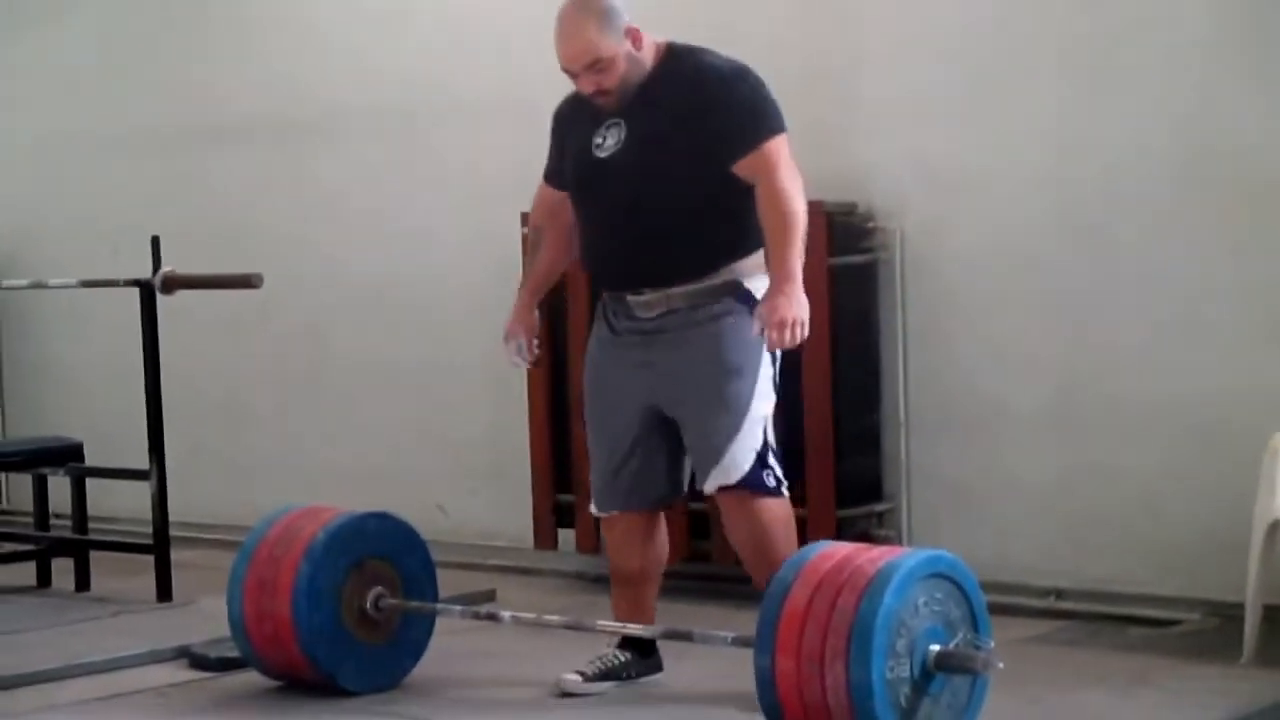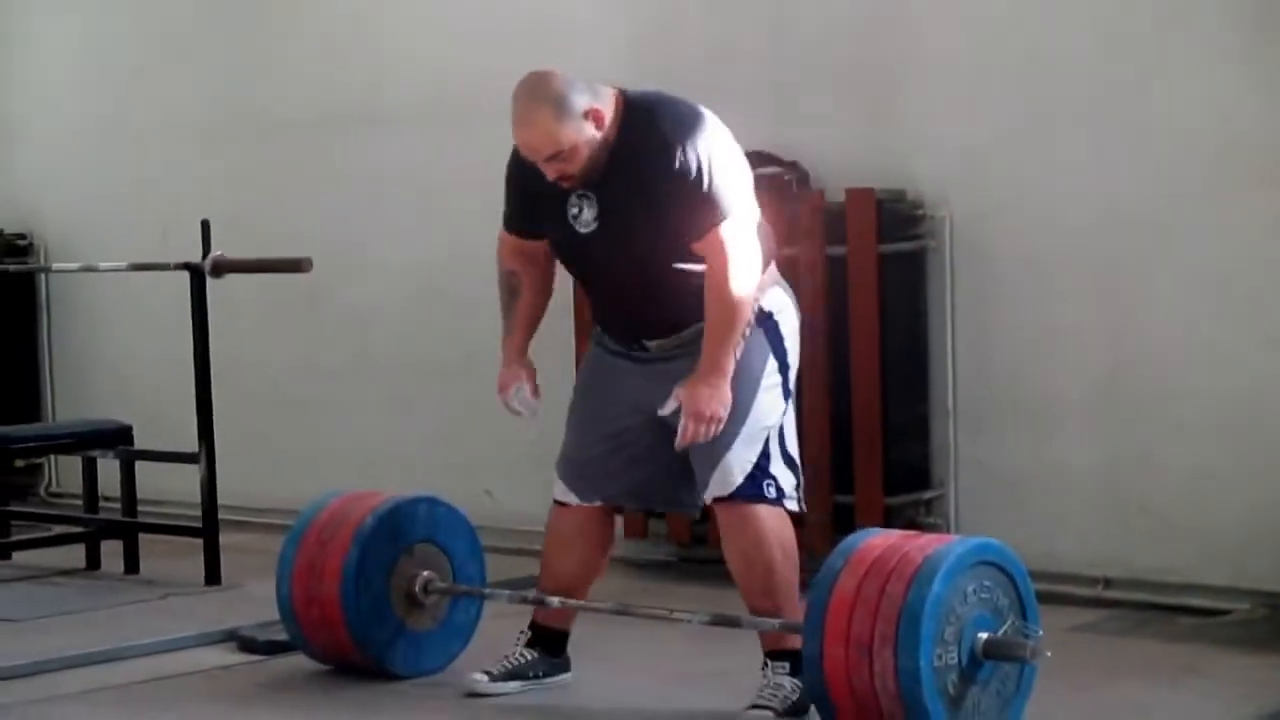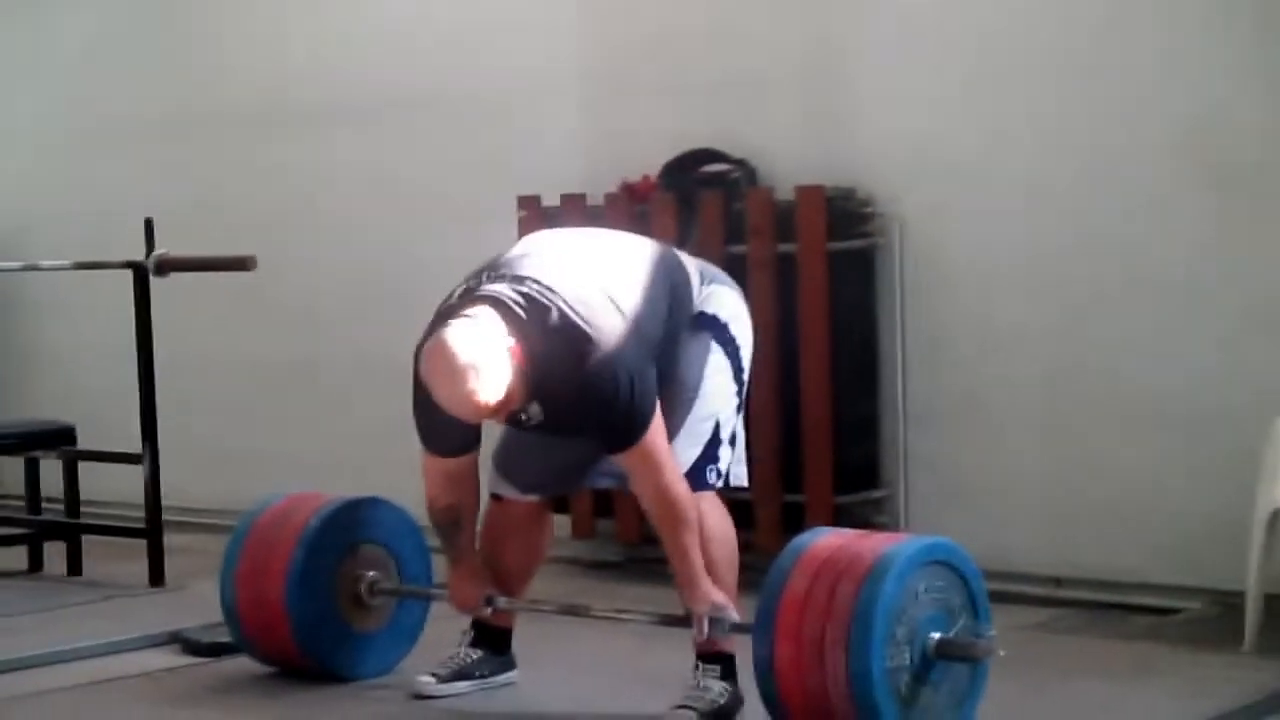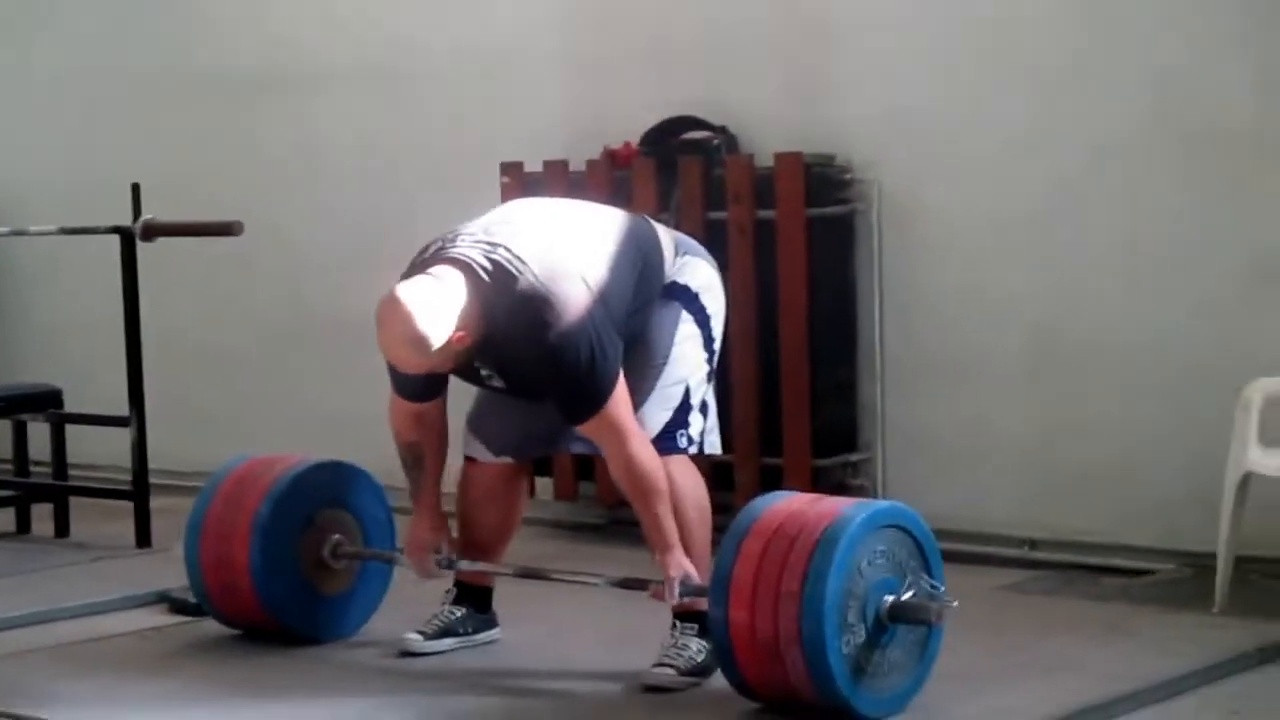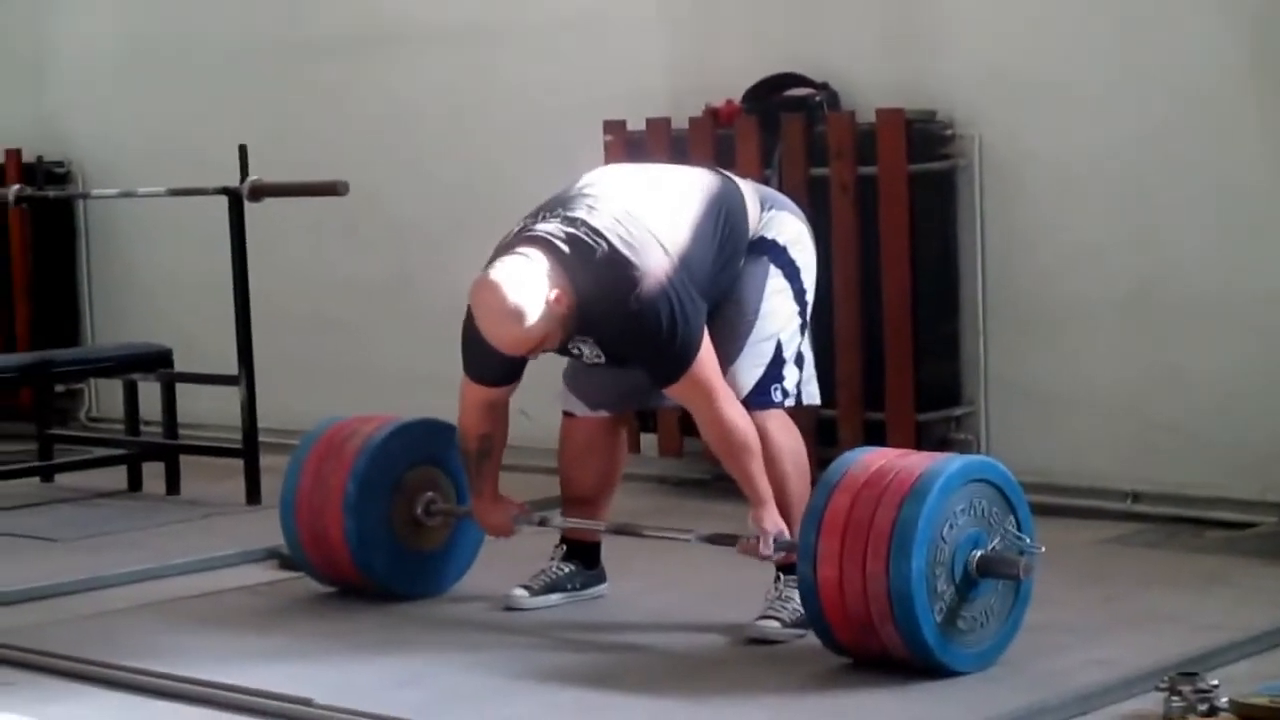
dt=0.7s
person 1, frame 1
left shoulder: (715, 87)
right shoulder: (577, 116)
left elbow: (777, 181)
right elbow: (555, 215)
left wrist: (787, 282)
right wrist: (527, 302)
left hip: (717, 310)
right hip: (622, 324)
left knee: (740, 477)
right knee: (621, 495)
right ankle: (634, 647)
person 1, frame 2
left shoulder: (679, 141)
right shoulder: (534, 165)
left elbow: (733, 261)
right elbow: (521, 256)
left wrist: (712, 374)
right wrist: (514, 350)
left hip: (730, 330)
right hip: (623, 346)
left knee: (742, 492)
right knee: (579, 492)
left ankle: (787, 666)
right ankle: (544, 647)
person 1, frame 3
left shoulder: (599, 356)
right shoulder: (442, 365)
left elbow: (654, 480)
right elbow: (447, 477)
left wrist: (695, 583)
right wrist: (464, 568)
left knee: (689, 480)
right knee: (515, 485)
left ankle: (716, 672)
right ankle: (489, 646)
person 1, frame 4
left shoulder: (557, 326)
right shoulder: (417, 308)
left elbow: (621, 445)
right elbow: (416, 414)
left wrist: (668, 550)
right wrist: (427, 514)
left hip: (669, 286)
left knee: (660, 446)
right knee: (490, 446)
left ankle: (694, 629)
right ankle: (472, 604)
person 1, frame 5
left shoulder: (642, 295)
right shoulder: (502, 301)
left elbow: (712, 407)
right elbow: (482, 403)
left wrist: (762, 507)
right wrist: (484, 496)
left hip: (758, 239)
left knee: (757, 403)
right knee: (587, 403)
left ankle: (796, 580)
right ankle: (579, 559)
